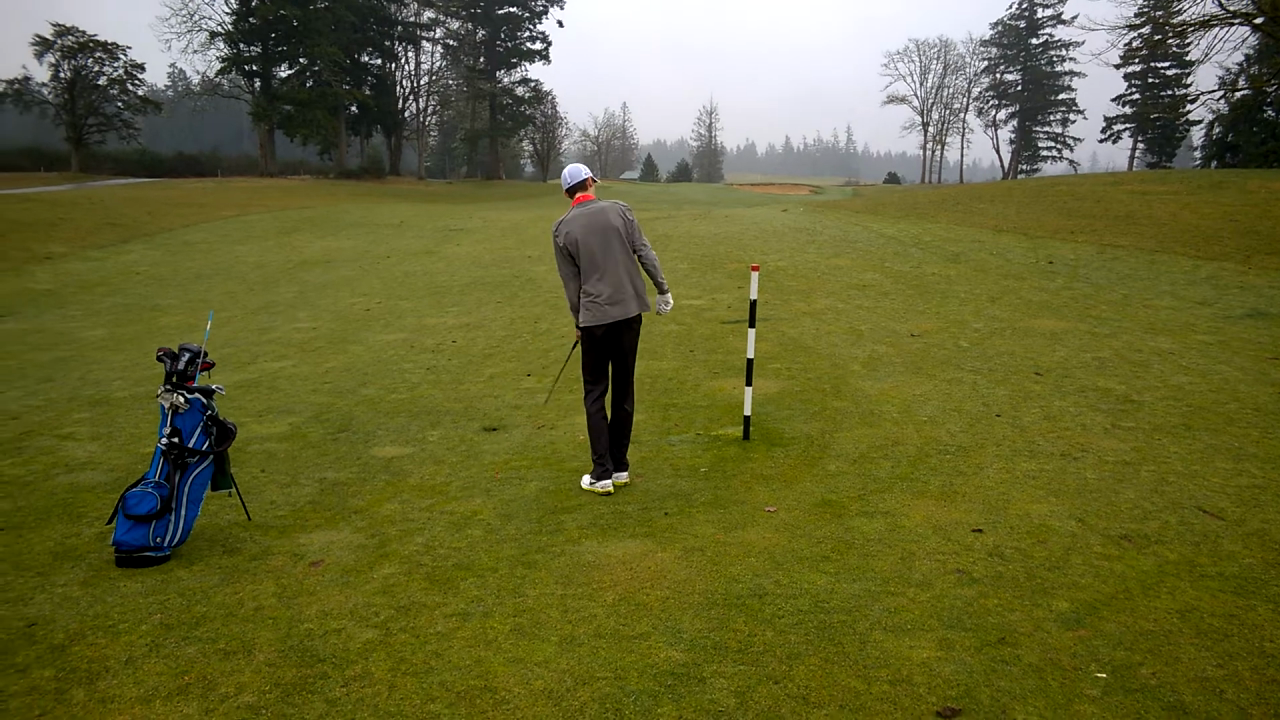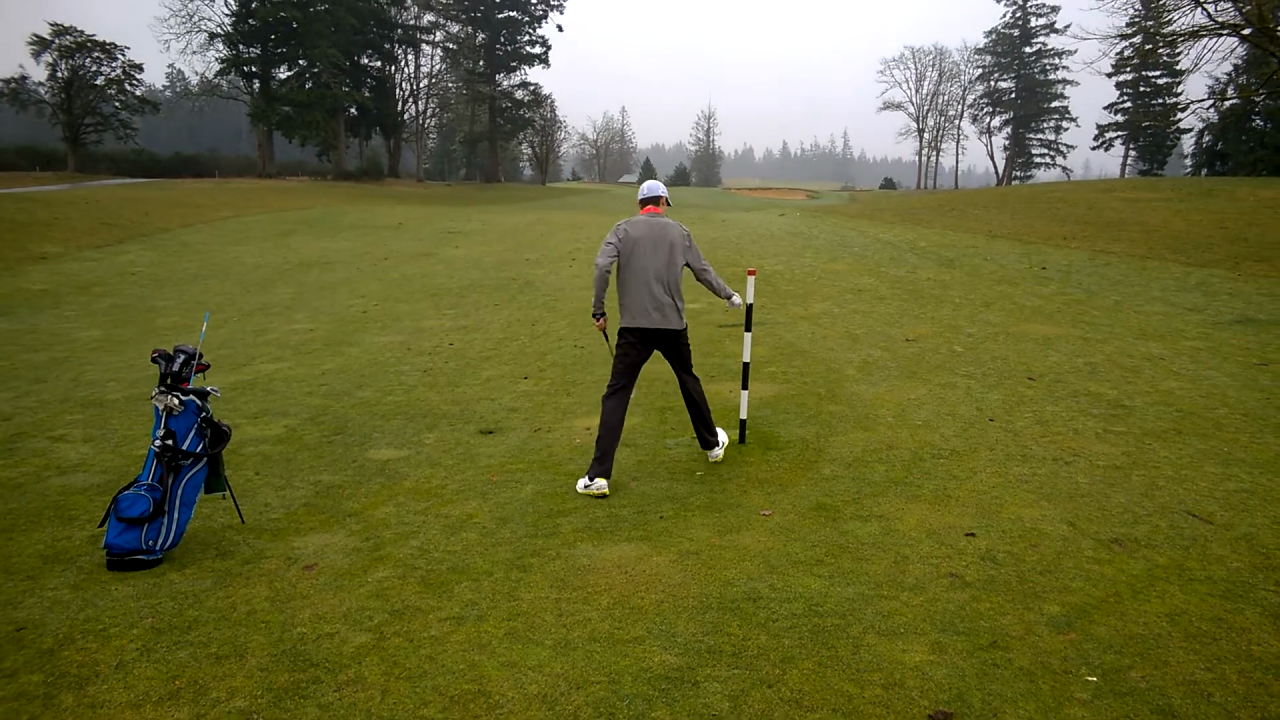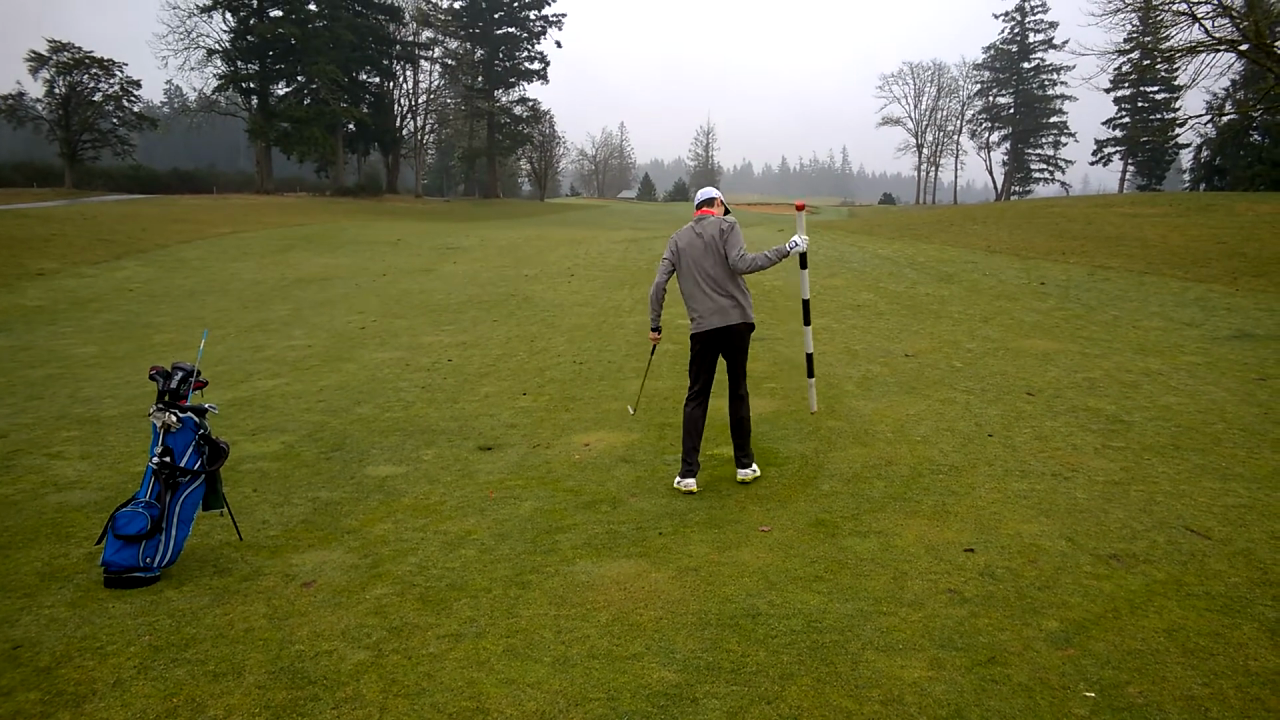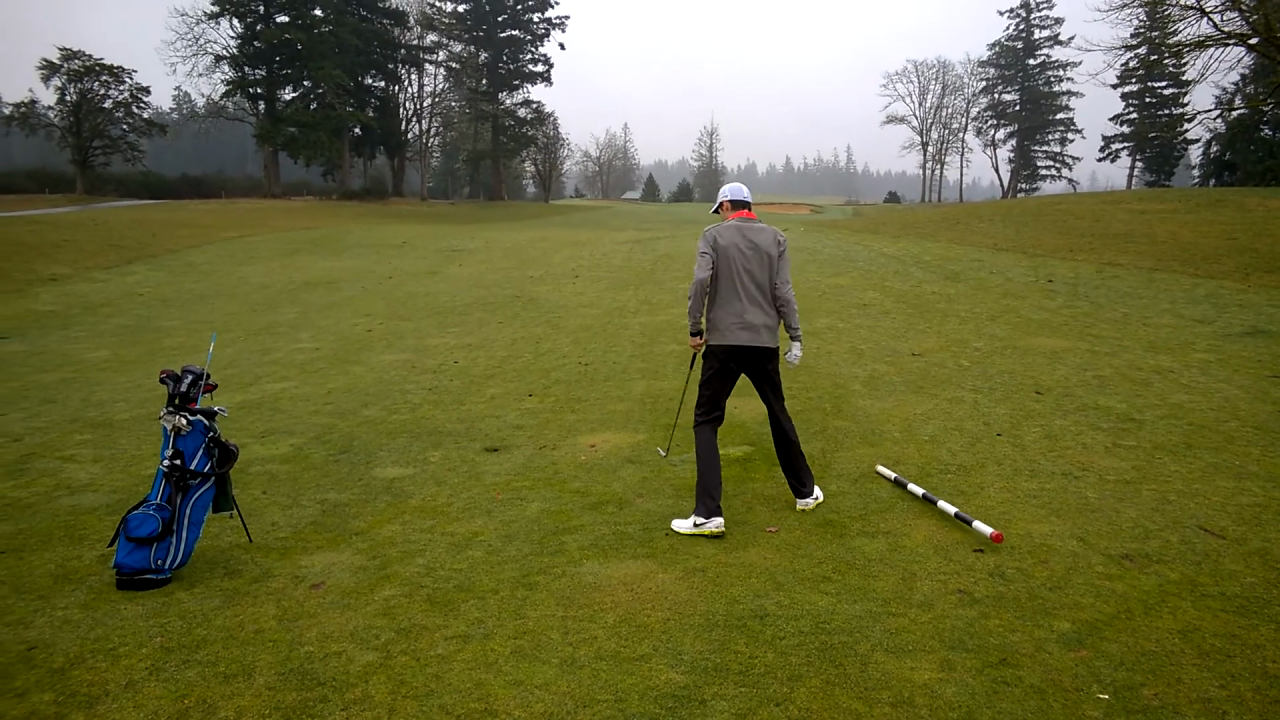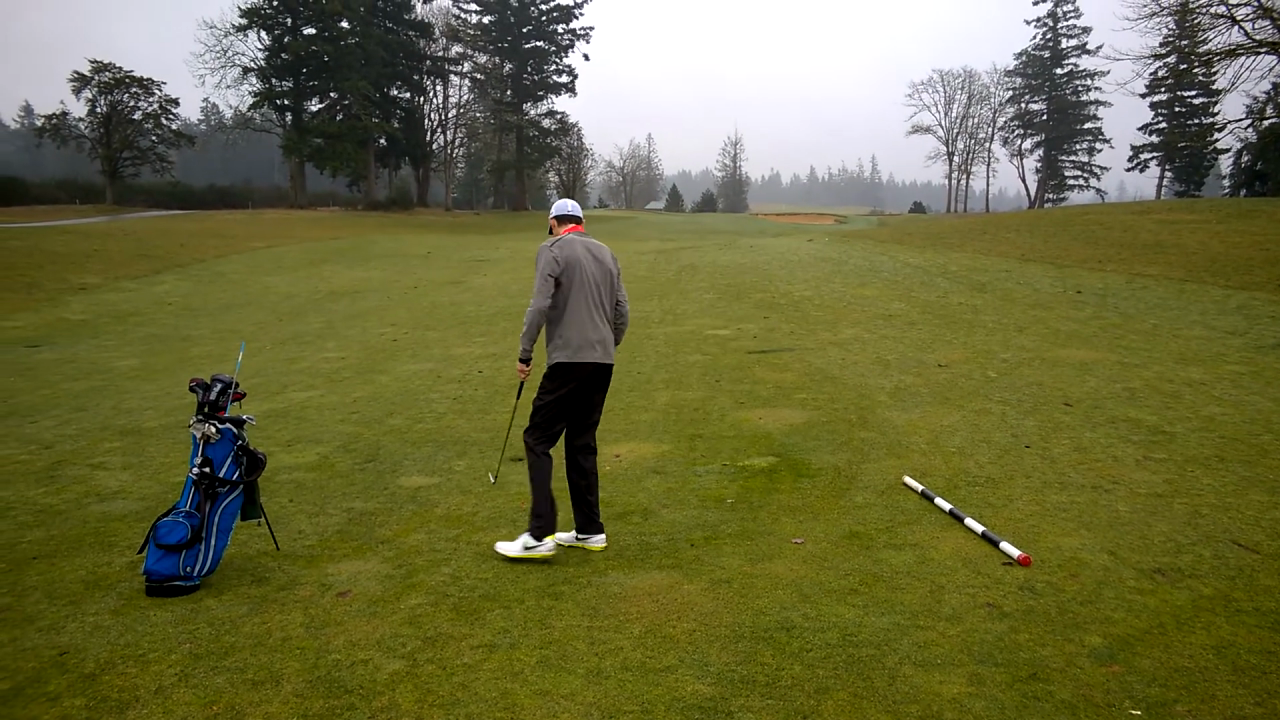
dt=1s
person 1, frame 1
left shoulder: (562, 228)
right shoulder: (619, 210)
left elbow: (570, 283)
right elbow: (645, 254)
left wrist: (579, 320)
right wrist: (663, 289)
left hip: (594, 318)
right hip: (629, 312)
left knee: (595, 394)
right knee: (623, 390)
left ankle: (602, 473)
right ankle: (619, 466)
person 1, frame 2
left shoulder: (623, 228)
right shoulder: (678, 231)
left elbow: (603, 265)
right elbow: (703, 272)
left wrist: (598, 309)
right wrist: (730, 295)
left hip: (636, 324)
right hip: (672, 322)
left knee: (616, 395)
right knee: (688, 379)
left ankle: (599, 475)
right ankle: (712, 442)
person 1, frame 3
left shoulder: (677, 238)
right shoulder: (726, 225)
left elbow: (659, 284)
right elbow: (740, 264)
left wrist: (655, 325)
right wrist: (787, 249)
left hip: (702, 327)
right hip: (735, 321)
left knee: (696, 398)
right knee: (738, 391)
left ankle: (688, 474)
right ankle: (745, 463)
person 1, frame 4
left shoulder: (713, 235)
right shoulder: (775, 238)
left elbow: (700, 281)
right elbow: (783, 292)
left wrist: (695, 329)
right wrist: (795, 337)
left hip: (722, 342)
right hip: (762, 343)
left knee: (706, 422)
right knee: (777, 414)
left ankle: (709, 514)
right ankle: (805, 492)
person 1, frame 5
left shoulder: (553, 249)
right shoulder: (606, 253)
left elbow: (540, 306)
right elbow: (622, 312)
left wrist: (524, 355)
left hip: (570, 360)
right hip: (603, 362)
left knee: (538, 441)
right knee: (580, 442)
left ankle: (540, 535)
right ankle: (589, 529)
